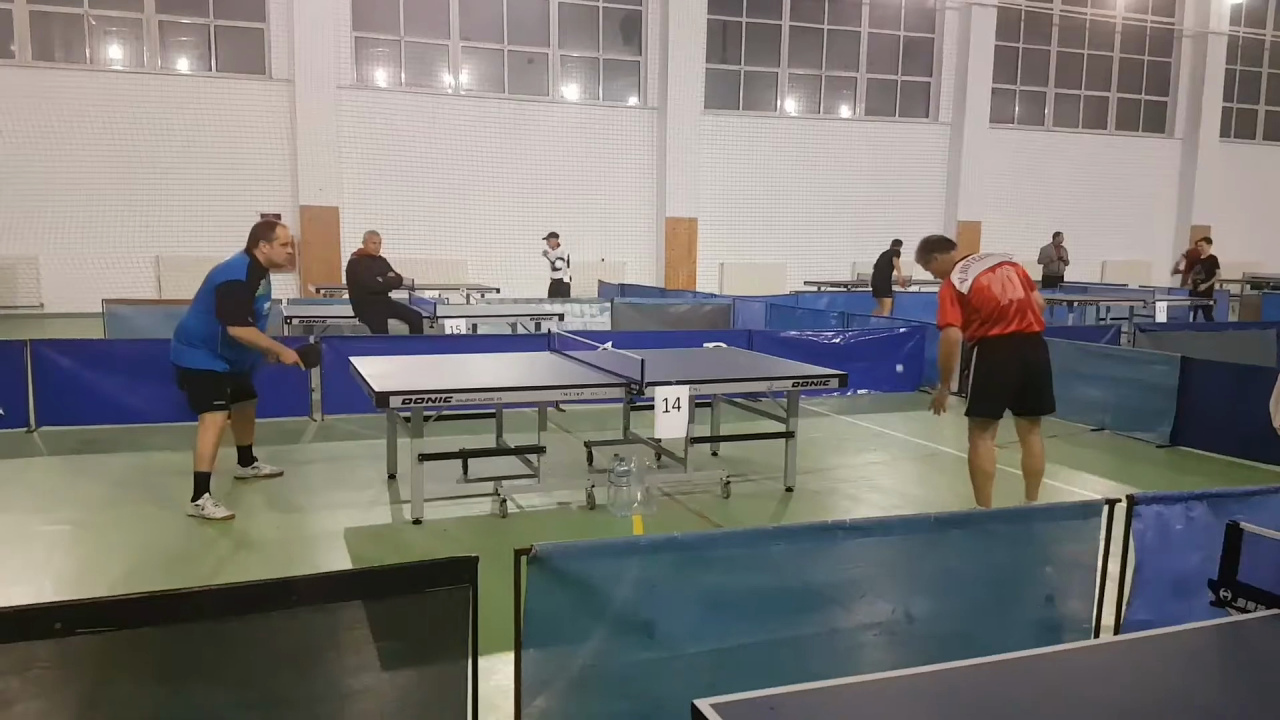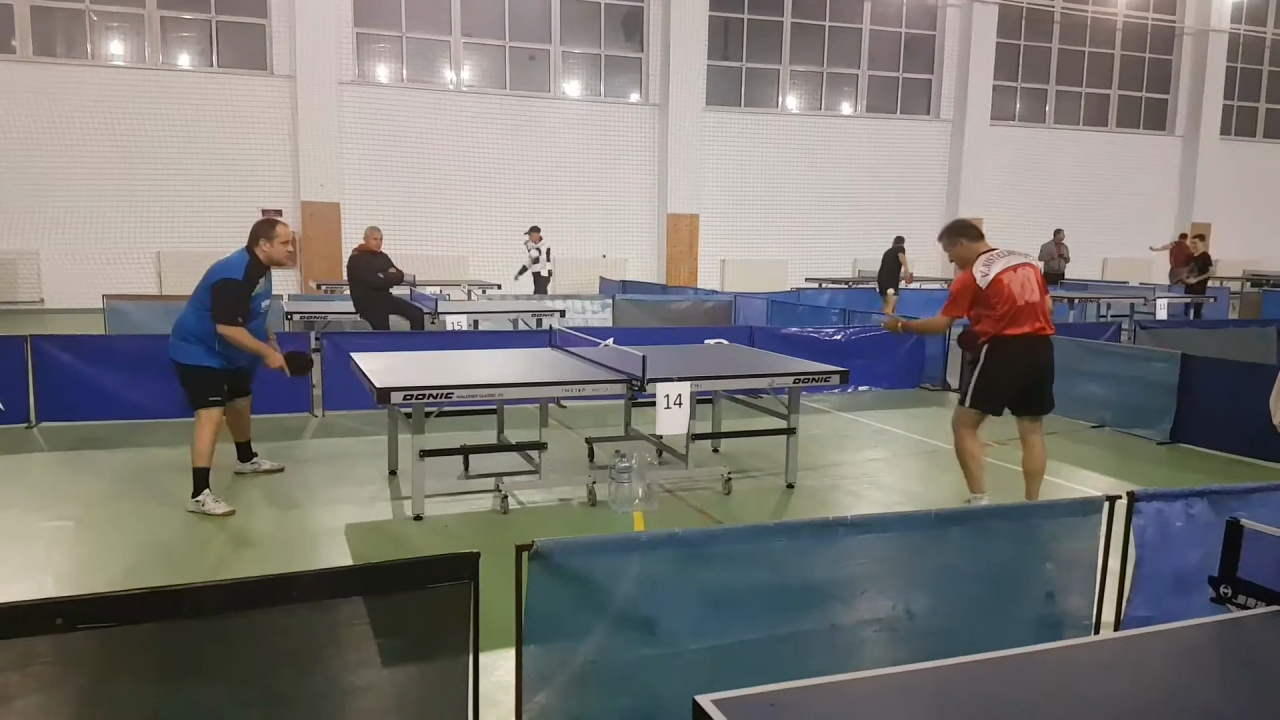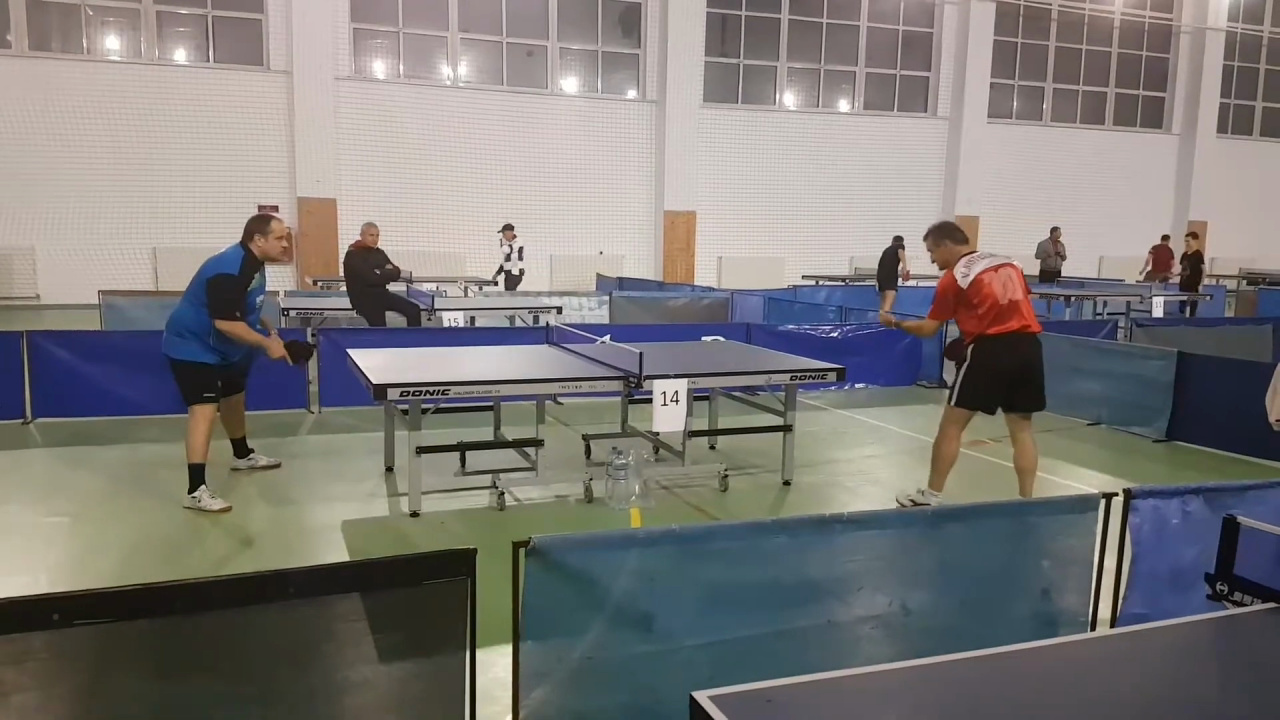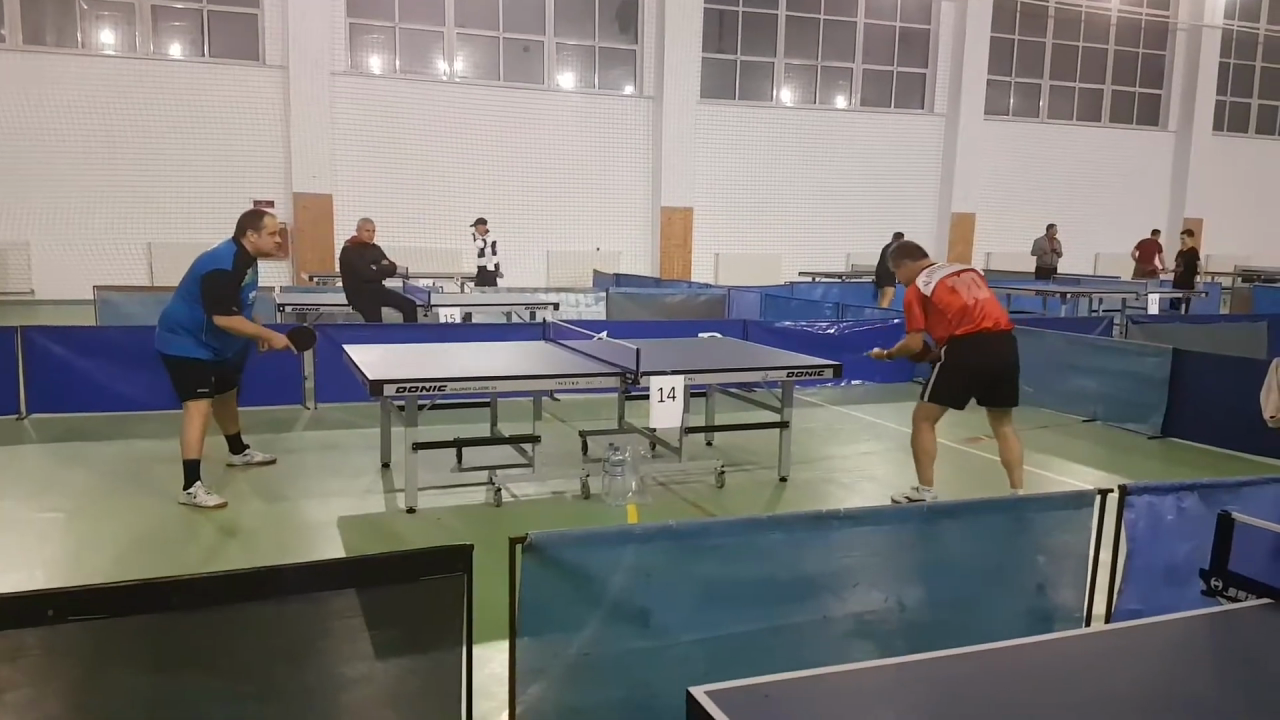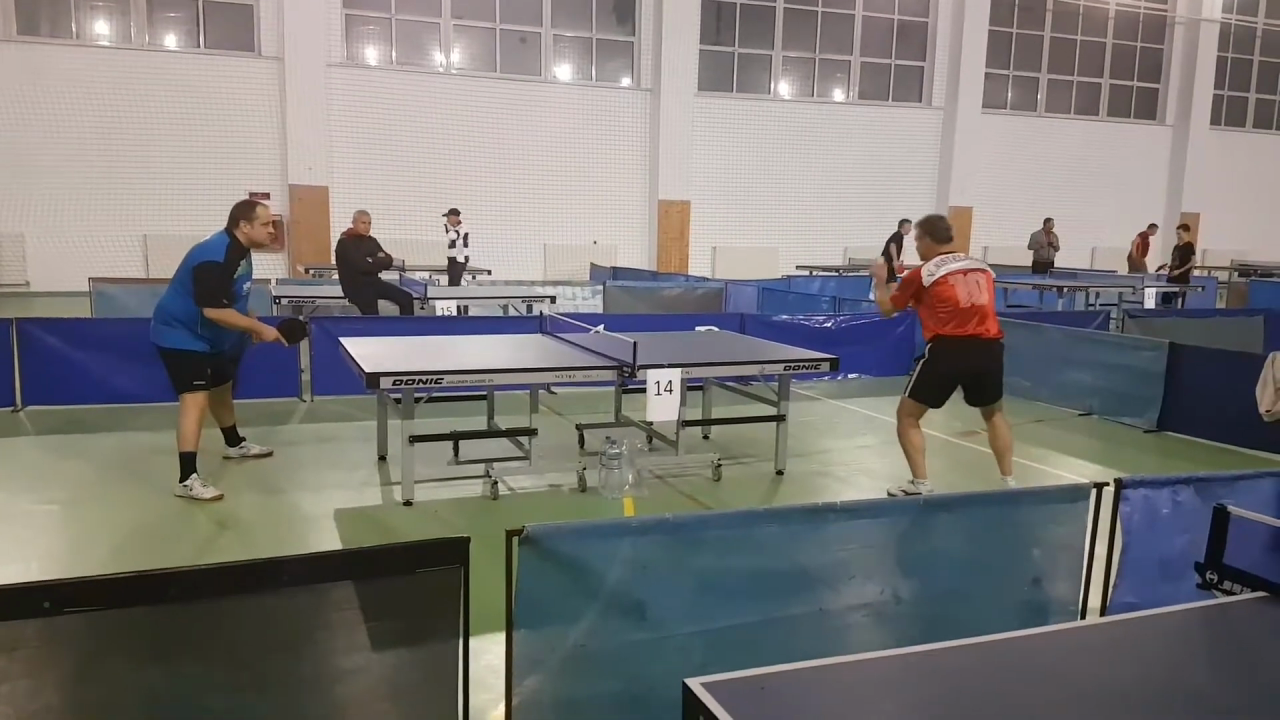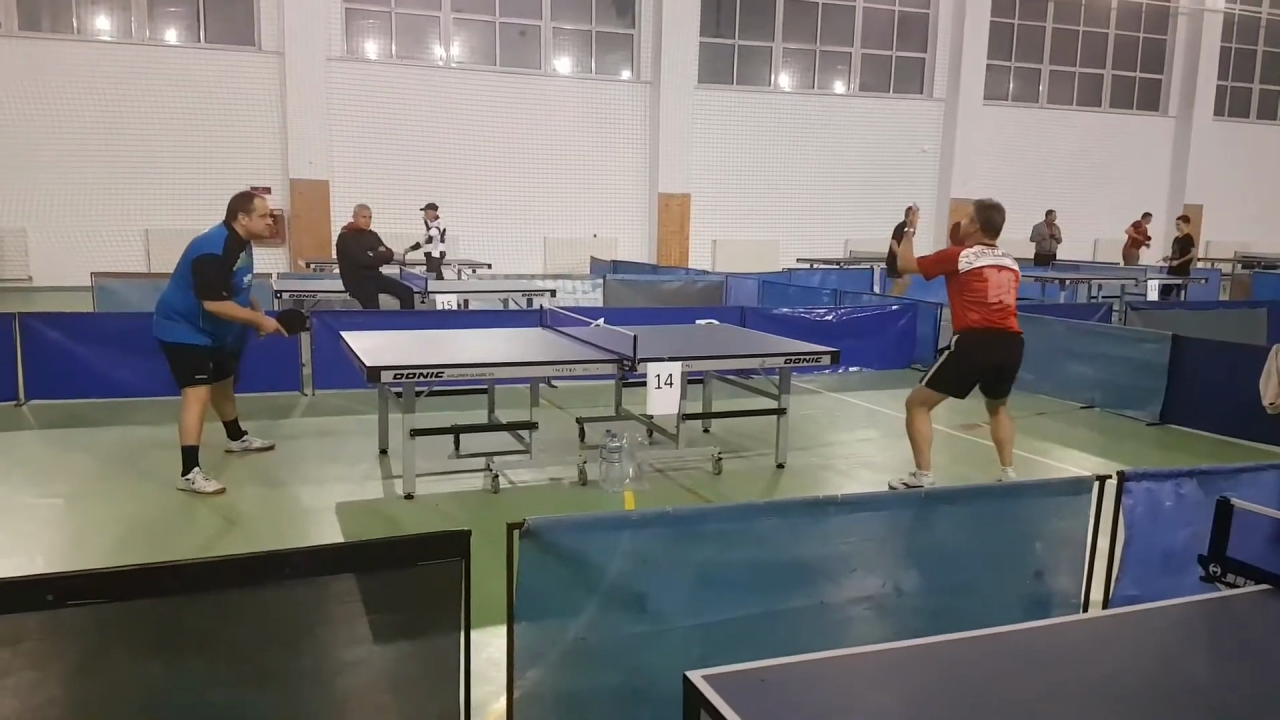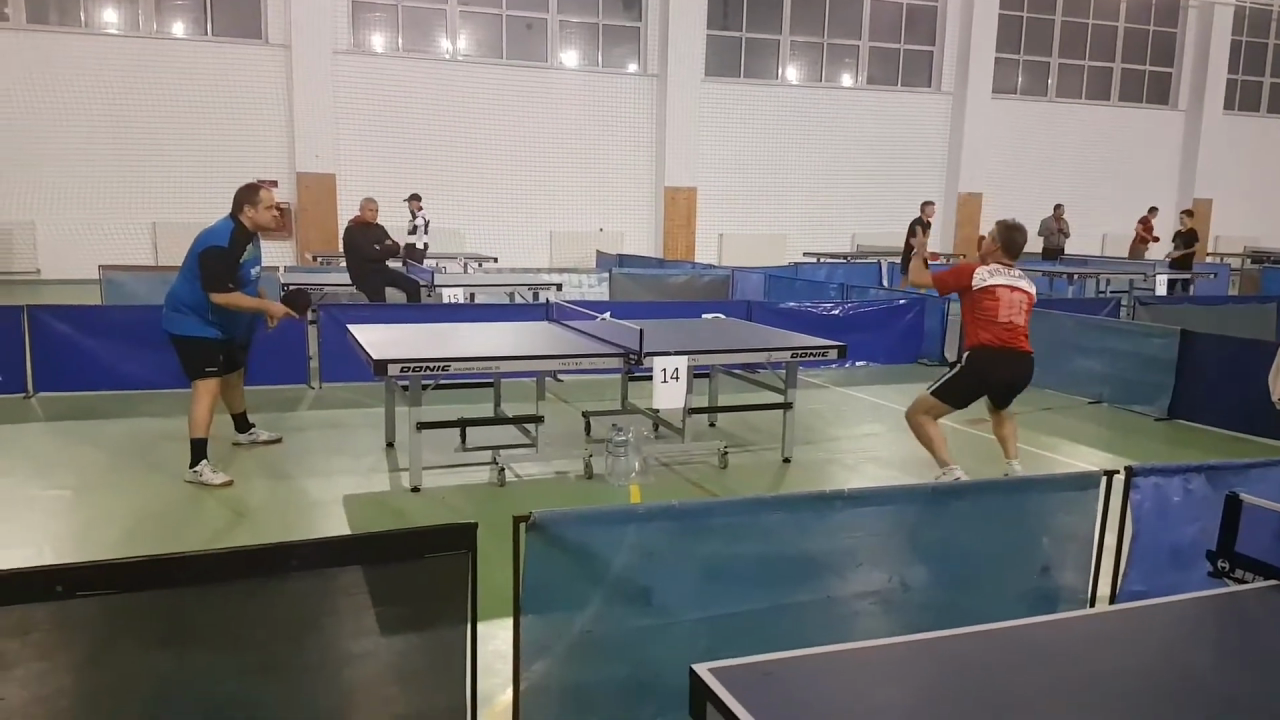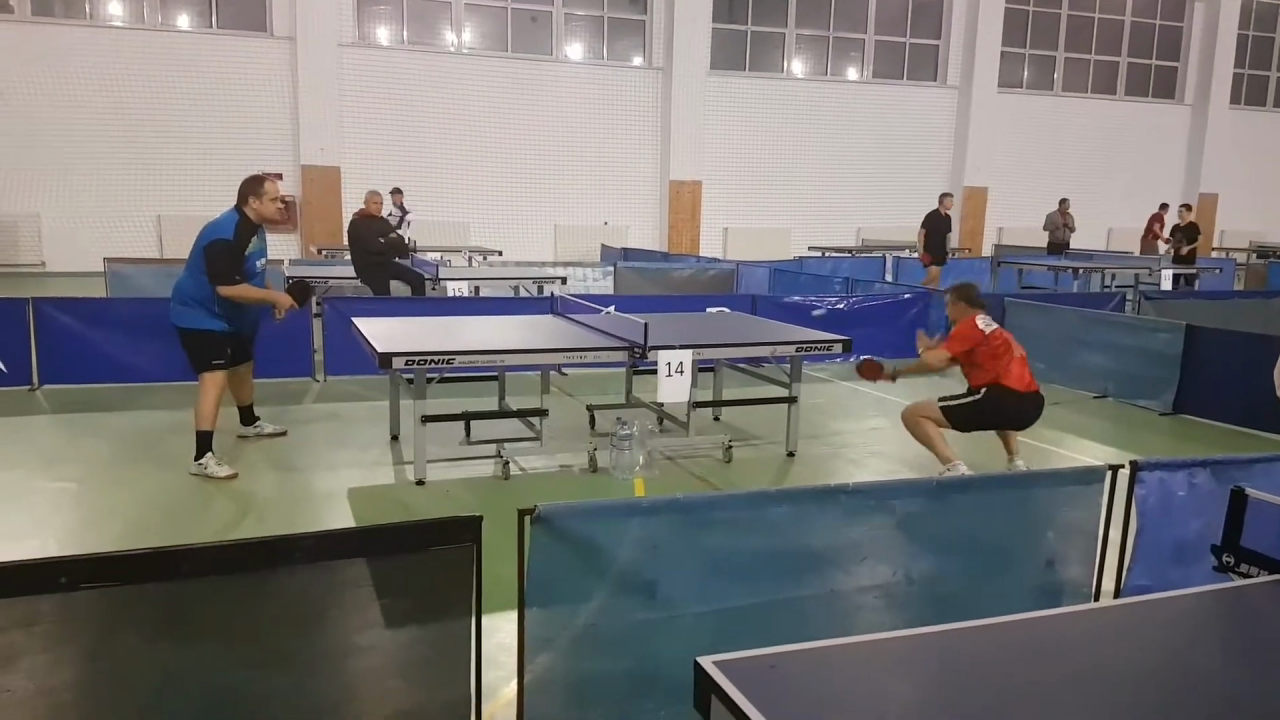
dt=0.3s
person 1, frame 1
left shoulder: (258, 271)
right shoulder: (237, 277)
right elbow: (238, 329)
left wrist: (267, 345)
right wrist: (281, 350)
left hip: (227, 357)
right hip: (200, 355)
left knee: (245, 405)
right knee: (214, 419)
left ankle: (247, 464)
right ankle: (200, 499)
person 1, frame 2
left shoulder: (259, 268)
right shoulder: (235, 275)
right elbow: (228, 327)
left wrist: (270, 339)
right wrist: (267, 354)
left hip: (225, 354)
right hip: (198, 351)
left knee: (240, 403)
right knee: (211, 415)
left ankle: (246, 459)
right ankle: (200, 494)
person 1, frame 3
left shoulder: (252, 263)
right shoulder: (230, 270)
right elbow: (226, 322)
left wrist: (269, 331)
right wrist: (267, 345)
left hip: (218, 349)
right hip: (192, 346)
left knee: (234, 398)
right knee: (204, 410)
left ankle: (243, 455)
right ankle: (196, 491)
person 1, frame 4
left shoulder: (244, 259)
right shoulder: (223, 265)
right elbow: (225, 318)
left wrist: (258, 332)
right wrist: (269, 335)
left hip: (211, 344)
right hip: (185, 343)
left knee: (226, 395)
right knee: (199, 406)
left ankle: (238, 451)
right ankle: (191, 487)
person 1, frame 5
left shoulder: (239, 250)
right shoulder: (215, 257)
right elbow: (215, 310)
left wrist: (251, 321)
right wrist: (259, 328)
left hip: (208, 337)
right hip: (181, 334)
left knee: (222, 387)
right knee: (195, 399)
left ankle: (234, 444)
right ankle: (187, 479)
person 1, frame 6
left shoulder: (240, 243)
right shoulder: (214, 250)
right elbow: (215, 303)
left wrist: (256, 311)
right wrist: (259, 320)
left hip: (211, 331)
right hip: (184, 329)
left knee: (223, 382)
right knee: (198, 393)
left ankle: (237, 438)
right ankle: (189, 472)
person 1, frame 7
left shoulder: (248, 235)
right shoulder: (220, 242)
right elbow: (221, 295)
left wrist: (265, 306)
right wrist: (268, 305)
left hip: (223, 324)
right hip: (194, 322)
left knee: (233, 375)
right knee: (207, 386)
left ankle: (244, 430)
right ankle: (197, 465)
person 1, frame 8
left shoulder: (254, 227)
right shoulder: (225, 235)
right elbow: (228, 287)
left wrist: (273, 298)
right wrist: (274, 296)
left hip: (231, 317)
right hip: (201, 316)
left knee: (242, 367)
right knee: (215, 379)
left ankle: (249, 423)
right ankle: (202, 458)
person 2, frame 1
left shoulder: (953, 285)
right shoulder: (1006, 260)
left elbow: (951, 338)
right elbow: (1039, 303)
left wrist: (944, 386)
left hip: (994, 353)
right hip: (1034, 348)
left knee: (981, 436)
right knee: (1031, 433)
left ankle: (984, 512)
person 2, frame 2
left shoulder: (972, 276)
right shoulder: (1027, 261)
left elbow: (941, 324)
right elbow: (1047, 307)
left wrist: (902, 325)
left hip: (1002, 352)
right hip: (1040, 350)
left knee: (965, 425)
right knee: (1032, 432)
left ankle: (979, 500)
person 2, frame 3
left shoulder: (953, 278)
right shoulder: (1009, 263)
left elbow: (930, 329)
right elbow: (1019, 306)
left wrist: (896, 323)
left hip: (989, 350)
right hip: (1027, 347)
left knee: (951, 424)
right knee: (1022, 430)
left ankle: (932, 496)
right ankle: (1026, 501)
person 2, frame 4
left shoulder: (916, 289)
right shoulder: (969, 271)
left elbow: (915, 344)
left wrist: (886, 354)
left hip: (964, 350)
right hip: (1003, 345)
left knee: (923, 419)
right knee: (1003, 424)
left ankle: (925, 492)
right ankle: (1018, 494)
person 2, frame 5
left shoulder: (922, 273)
right shoulder: (982, 268)
left elbow: (887, 308)
left wrist: (880, 281)
left hip: (947, 350)
right hip: (988, 349)
left knee: (907, 416)
right knee: (994, 415)
left ankle: (921, 485)
right ankle: (1009, 483)
person 2, frame 6
left shoulder: (958, 256)
right shoulder: (1011, 264)
left elbow: (906, 265)
left wrist: (909, 231)
left hip: (973, 343)
right hip: (1010, 345)
left knee: (917, 404)
right knee: (998, 408)
left ankle: (923, 476)
right ankle: (1008, 474)
person 2, frame 7
left shoulder: (975, 274)
right shoulder: (1028, 286)
left elbow: (917, 280)
left wrist: (918, 252)
left hip: (984, 361)
right hip: (1021, 365)
left knee: (917, 413)
right knee: (998, 407)
left ankle: (951, 472)
right ankle: (1014, 468)
person 2, frame 8
left shoulder: (969, 327)
right shoulder: (995, 331)
left elbow: (934, 362)
left wrist: (924, 349)
right wrist: (899, 372)
left hip: (1005, 403)
left knee: (912, 415)
left ankle: (956, 471)
right ankle: (1017, 463)
